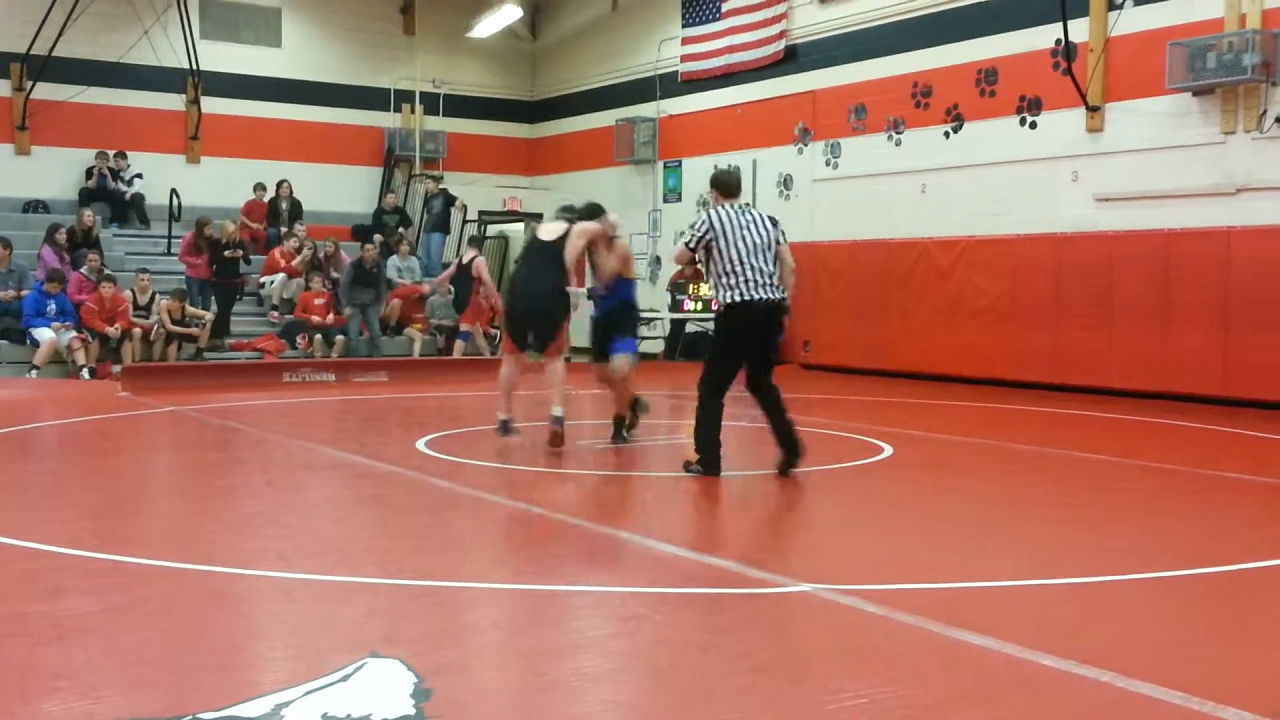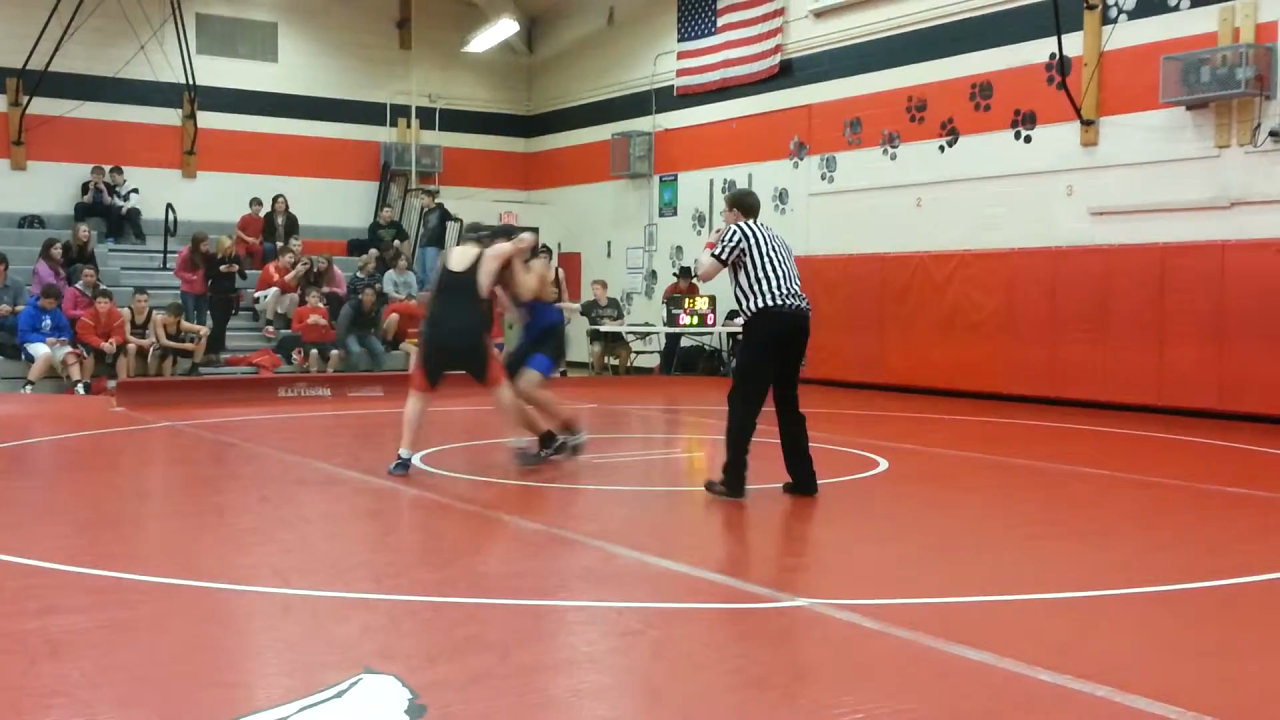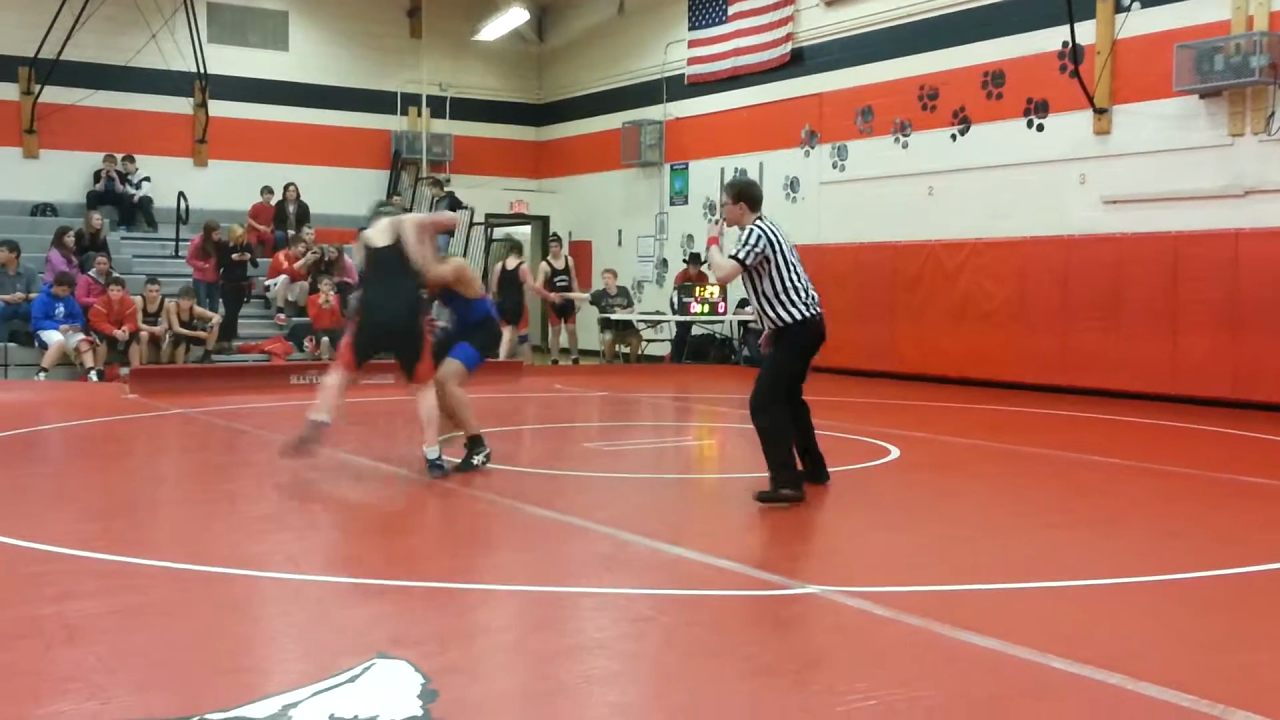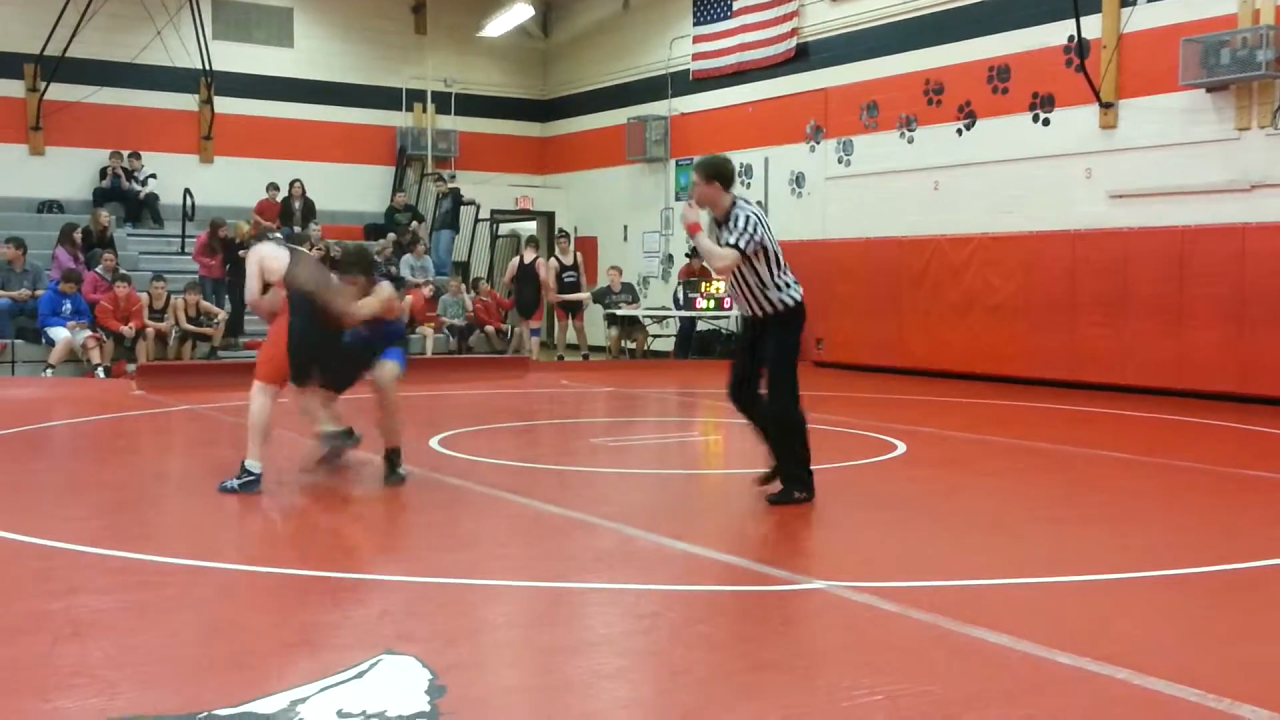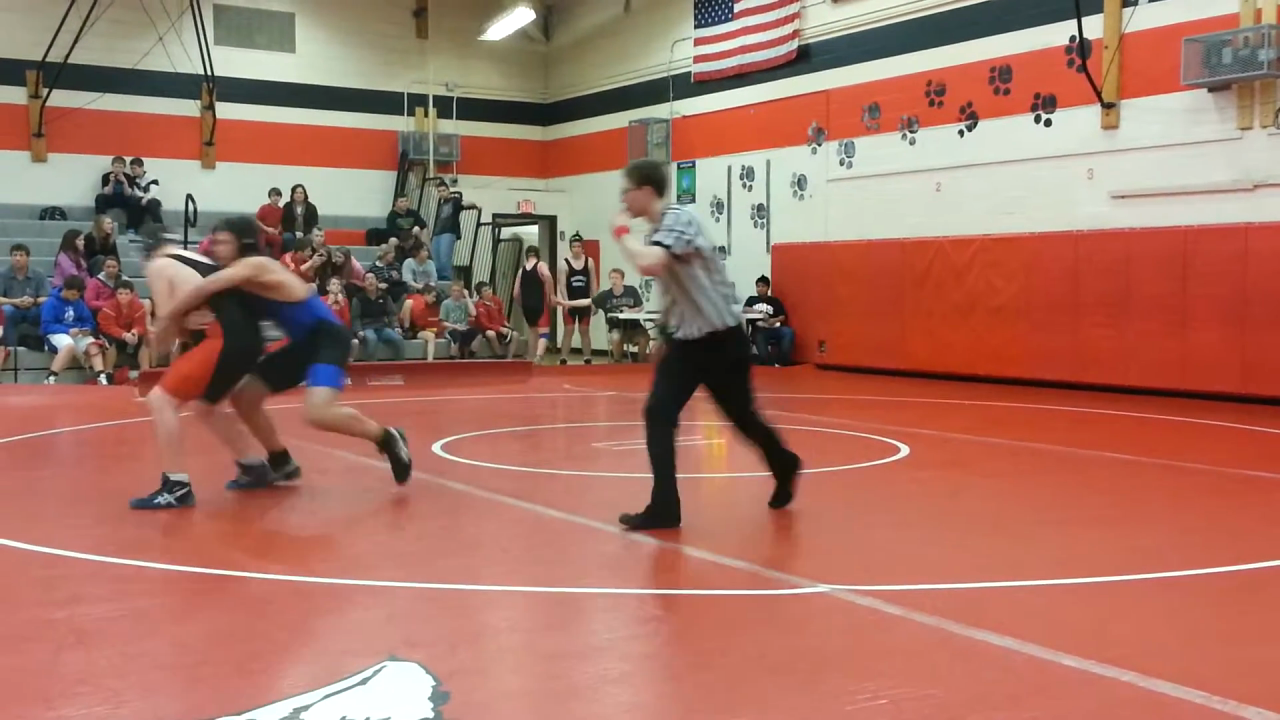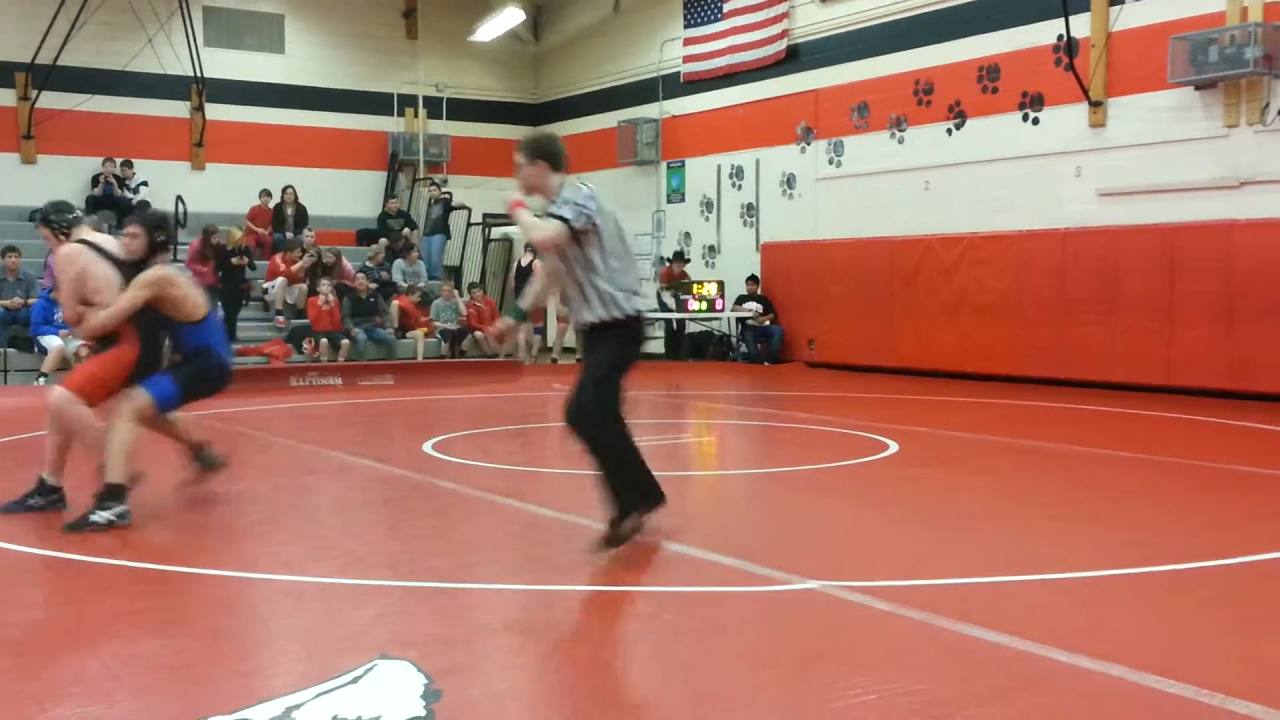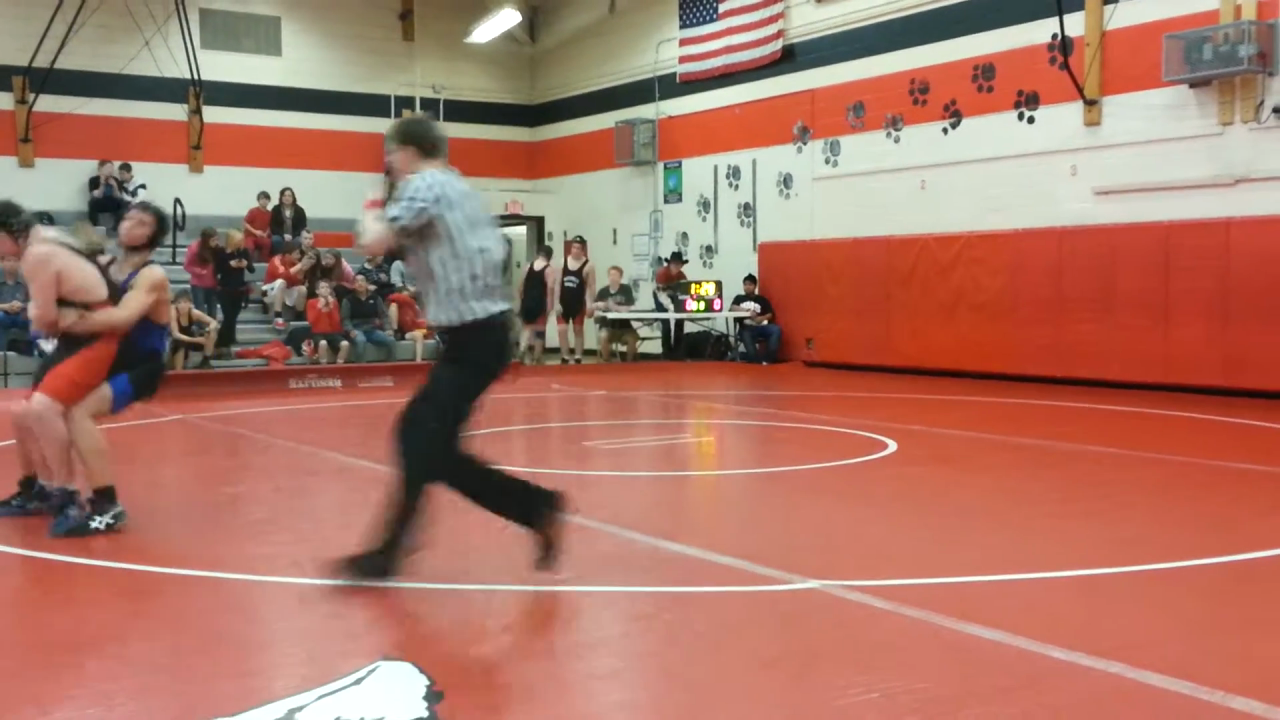
dt=0.3s
person 1, frame 1
left shoulder: (711, 217)
right shoulder: (766, 219)
left elbow: (681, 259)
right elbow: (788, 267)
left wrist: (700, 243)
right wrist: (783, 306)
left hip: (738, 310)
right hip: (770, 308)
left knee: (711, 387)
right knee: (761, 383)
left ankle: (708, 459)
right ankle: (789, 447)
person 1, frame 2
left shoulder: (737, 232)
right shoulder: (774, 237)
left elbow: (704, 273)
left wrist: (710, 246)
left hip: (768, 319)
right hip: (797, 317)
left knee: (743, 398)
right knee: (787, 400)
left ankle: (733, 478)
right ankle: (803, 478)
person 1, frame 3
left shoulder: (755, 232)
right shoulder: (768, 230)
left elbow: (722, 275)
left wrist: (713, 242)
right wrist: (773, 328)
left hip: (794, 328)
right hip: (807, 324)
left knee: (765, 404)
right knee: (788, 398)
left ankle: (786, 481)
right ankle: (814, 467)
person 1, frame 4
left shoulder: (745, 217)
right shoulder: (720, 217)
left elbow: (722, 265)
left wrist: (694, 229)
left hip: (782, 316)
right hip: (755, 316)
left knee: (781, 397)
right knee: (741, 391)
left ankle: (798, 482)
right ankle: (789, 458)
person 1, frame 5
left shoulder: (680, 220)
right shoulder: (659, 229)
left elbow: (647, 263)
left wrist: (622, 232)
right wrist: (660, 323)
left hip: (723, 337)
right hip: (686, 340)
left knee: (744, 420)
right knee: (658, 416)
left ankle: (786, 469)
right ankle: (663, 509)
person 1, frame 6
left shoulder: (580, 196)
right shoulder: (556, 205)
left elbow: (544, 237)
right elbow: (551, 268)
left wrist: (519, 207)
right wrist: (516, 316)
left hip: (618, 328)
right hip: (597, 329)
left knee: (586, 414)
right knee: (599, 419)
left ankle: (632, 504)
right ankle: (644, 494)
person 1, frame 7
left shoulder: (422, 186)
right shoulder: (460, 189)
left elbow: (373, 244)
right elbow: (496, 257)
left wrist: (373, 207)
left hip: (475, 336)
right hip: (479, 331)
left knee: (427, 448)
right knee: (415, 434)
left ankle: (537, 507)
right ankle: (386, 553)
person 2, frame 1
left shoulder: (540, 228)
right shoulder: (581, 229)
right elbow: (609, 225)
left hip: (517, 296)
right hip: (549, 300)
left knee: (511, 358)
right knee: (553, 358)
left ankle: (504, 420)
right ankle: (557, 416)
person 2, frame 2
left shoulder: (449, 255)
right shoulder: (493, 254)
right elbow: (527, 244)
left hip: (436, 335)
right hip: (471, 337)
left knee: (418, 395)
right knee: (500, 387)
left ankle: (404, 458)
right ankle: (542, 436)
person 2, frame 3
left shoulder: (362, 240)
right shoulder: (408, 224)
left elbow: (370, 274)
right elbow: (448, 219)
left hip: (372, 313)
right hip: (406, 316)
left knee: (340, 370)
right knee: (424, 385)
left ankle: (315, 426)
right ankle: (433, 458)
person 2, frame 4
left shoulder: (258, 252)
right shoulder: (306, 256)
left elbow: (252, 300)
left wrist: (267, 310)
left hip: (297, 315)
right hip: (329, 322)
left knee: (263, 390)
right knee: (303, 384)
left ankle: (251, 471)
right ankle: (332, 432)
person 2, frame 5
left shoulder: (157, 265)
right shoulder: (203, 260)
left wrist: (182, 322)
left hip: (224, 339)
right hip: (245, 338)
left knee: (160, 400)
right knee: (204, 407)
left ankle: (177, 486)
right ankle: (256, 467)
person 2, frame 6
left shoulder: (67, 254)
right shoulder: (114, 243)
left elbow: (70, 316)
left wrist: (87, 315)
left hip: (131, 344)
right hip: (142, 339)
left knee: (63, 402)
person 2, frame 7
left shoulder: (37, 255)
right shoulder: (54, 241)
left elbow: (43, 320)
left wrist: (36, 311)
left hip: (98, 342)
right hip: (78, 340)
left knee: (41, 409)
left ankle: (63, 494)
right ankle: (40, 487)
person 3, frame 1
left shoulder: (620, 247)
right shoulder: (595, 247)
left wrist: (599, 245)
left hip: (623, 315)
right hip: (602, 315)
left knee: (619, 372)
right knee: (603, 375)
left ankle: (620, 423)
right ankle: (634, 403)
person 3, frame 2
left shoulder: (537, 267)
left elbow: (526, 295)
left hip: (549, 340)
right hip: (531, 338)
left knee: (525, 388)
left ankle: (571, 429)
right ankle: (549, 441)
person 3, frame 3
left shoulder: (456, 267)
left elbow: (432, 274)
left hip: (482, 331)
right hip: (462, 329)
left knee: (445, 379)
left ankle: (477, 448)
person 3, frame 4
left shoulder: (384, 292)
left elbow: (360, 312)
left hip: (389, 345)
right hip: (355, 344)
left knee: (383, 380)
right knee: (314, 396)
left ankle: (394, 459)
right ankle: (344, 435)
person 3, frame 5
left shoulder: (254, 267)
right shoulder: (242, 275)
left elbow: (205, 287)
left wrist: (167, 317)
left hip: (328, 339)
right hip: (305, 343)
left knee: (317, 413)
right knee: (243, 397)
left ankle: (387, 440)
person 3, frame 6
left shoulder: (157, 277)
right shoulder: (160, 275)
left elbow: (106, 320)
left wrist: (81, 330)
left hip: (205, 366)
right hip: (204, 361)
left knee: (124, 410)
right knee: (139, 411)
left ankle: (114, 501)
right ankle: (195, 449)
person 3, frame 7
left shoulder: (153, 277)
right shoulder: (110, 265)
left elbow: (121, 319)
left wrist: (71, 323)
left hip: (140, 368)
left knee: (78, 413)
left ankle: (107, 505)
